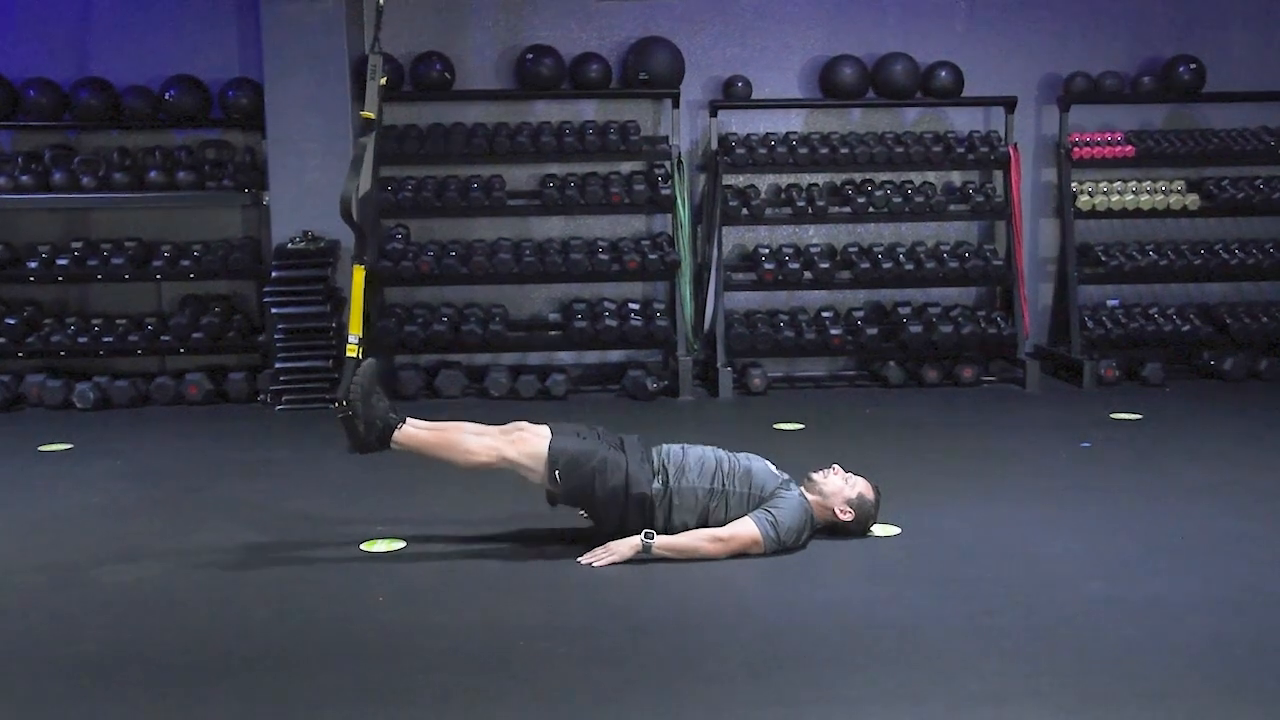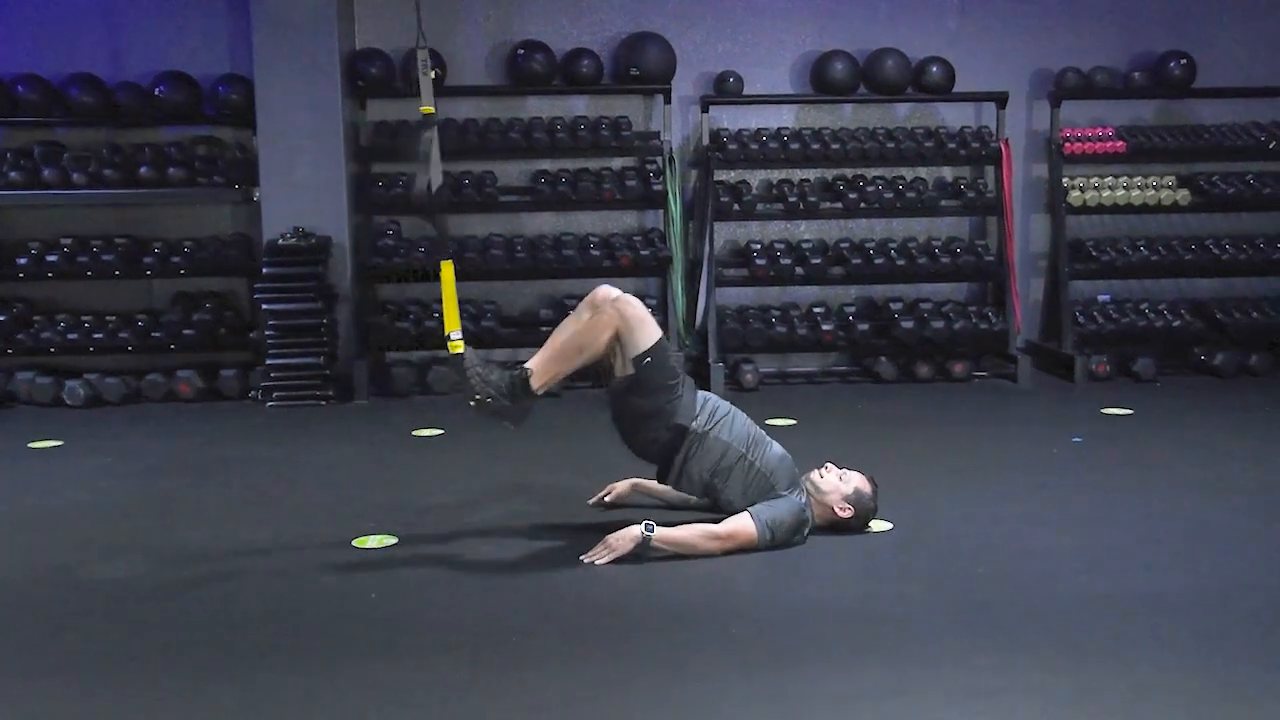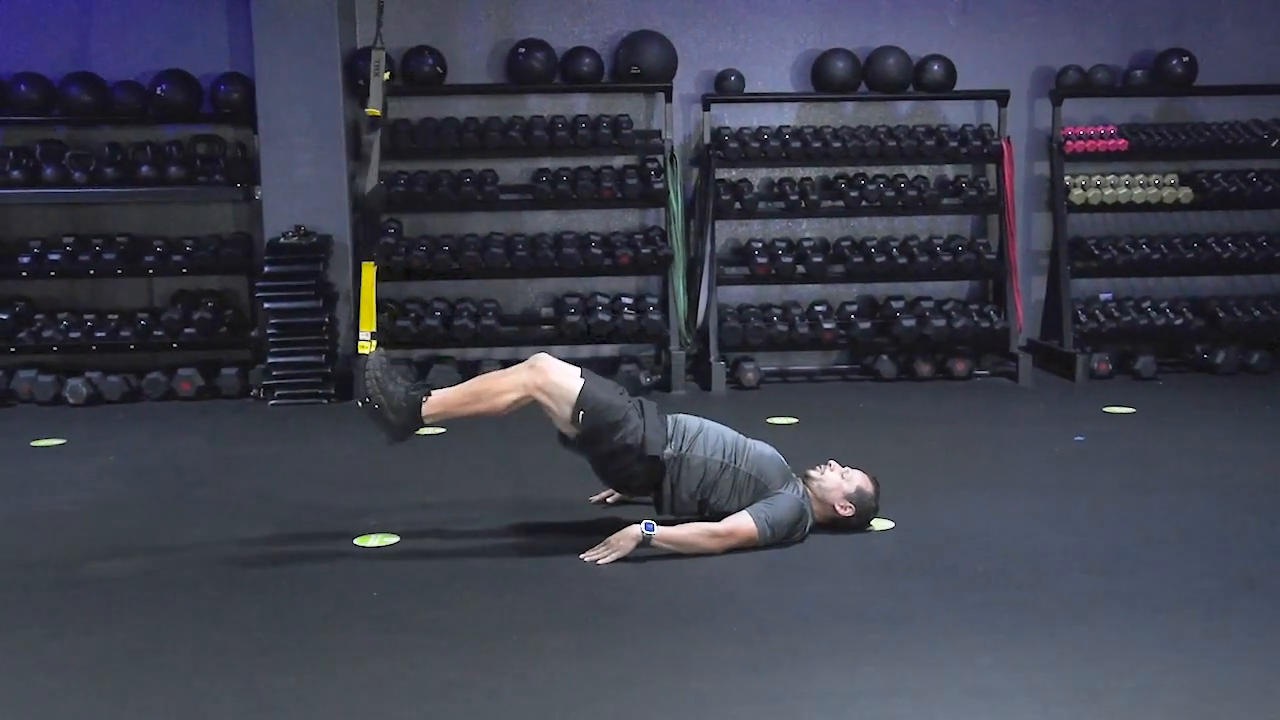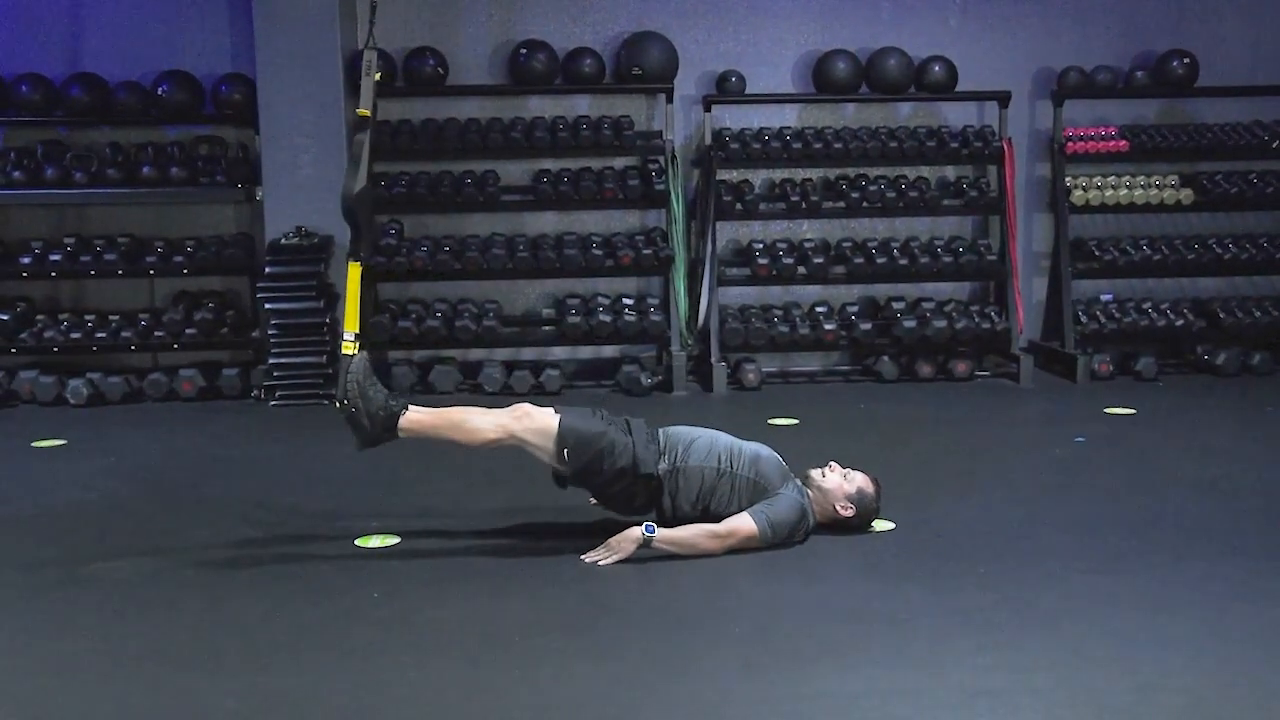
dt=1s
person 1, frame 1
left shoulder: (795, 516)
right shoulder: (783, 488)
left elbow: (723, 541)
left wrist: (640, 541)
left hip: (645, 490)
right hip: (647, 466)
left knee: (512, 449)
right knee: (519, 432)
left ankle: (387, 432)
right ankle: (393, 425)
person 1, frame 2
left shoulder: (792, 517)
right shoulder: (791, 494)
left elbow: (721, 537)
left wrist: (643, 534)
left hip: (673, 428)
right hip: (684, 423)
left knee: (621, 307)
right knee: (605, 298)
left ankle: (521, 388)
right ankle: (521, 379)
person 1, frame 3
left shoulder: (793, 513)
right shoulder: (786, 482)
left elbow: (722, 535)
left wrist: (643, 532)
left hip: (650, 454)
right hip: (657, 438)
left knee: (538, 373)
right knee: (541, 368)
left ankle: (413, 410)
right ankle: (419, 402)
person 1, frame 4
left shoulder: (793, 513)
right shoulder: (785, 483)
left elbow: (722, 536)
left wrist: (645, 534)
left hip: (646, 476)
right hip: (651, 452)
left knee: (517, 423)
right knee: (521, 417)
left ankle: (392, 420)
right ankle: (395, 413)
